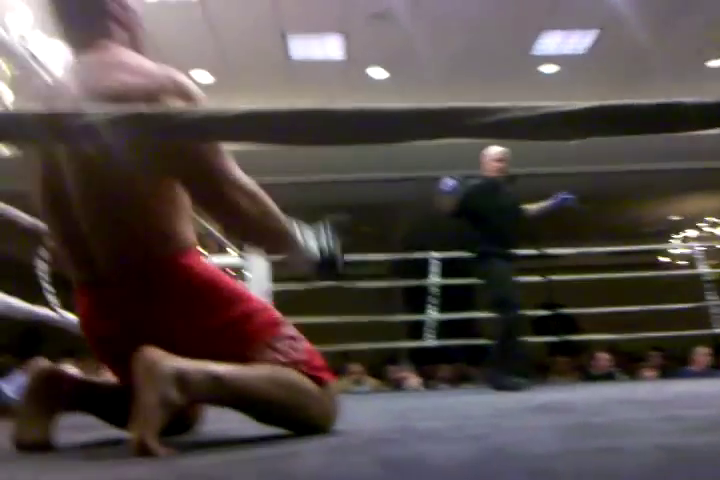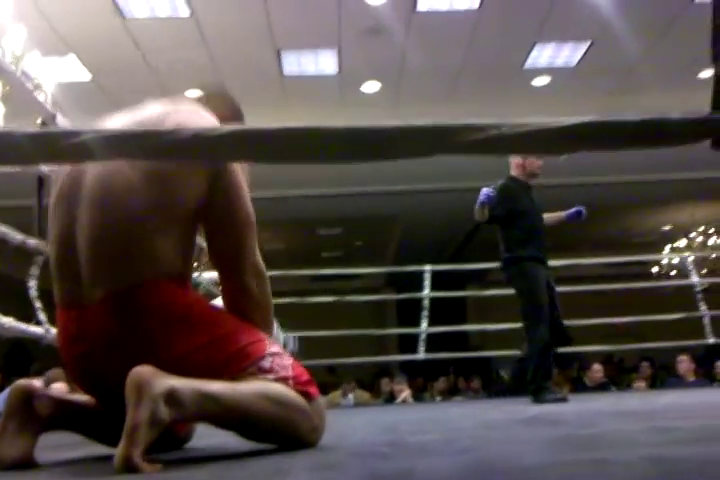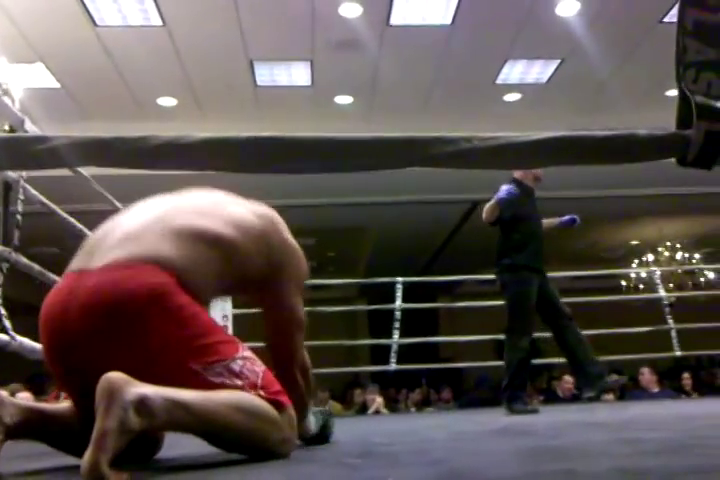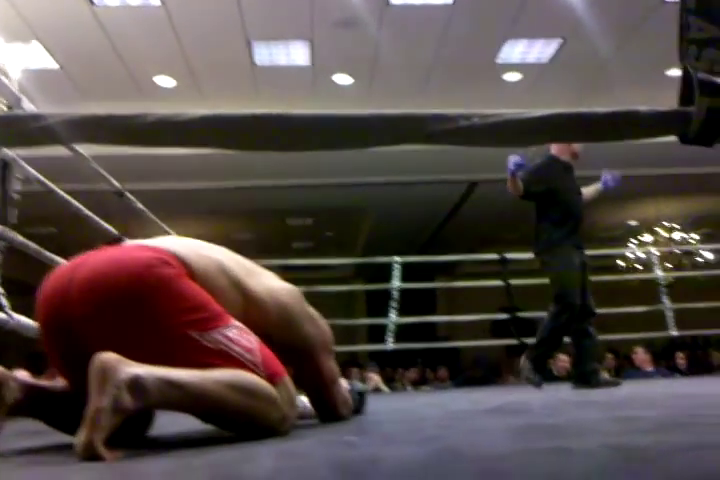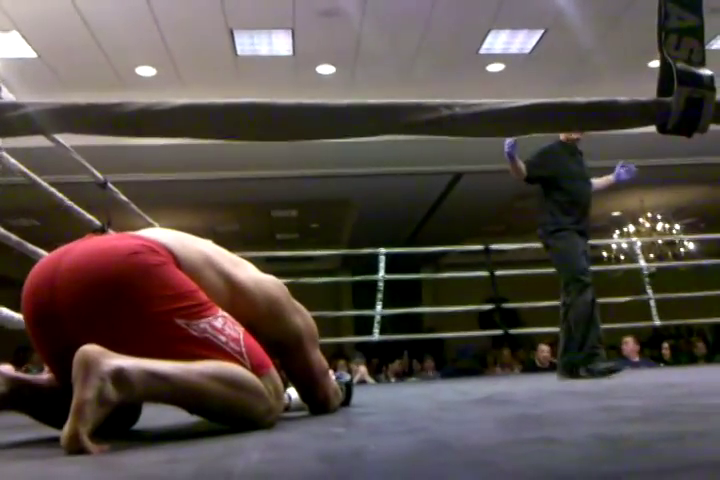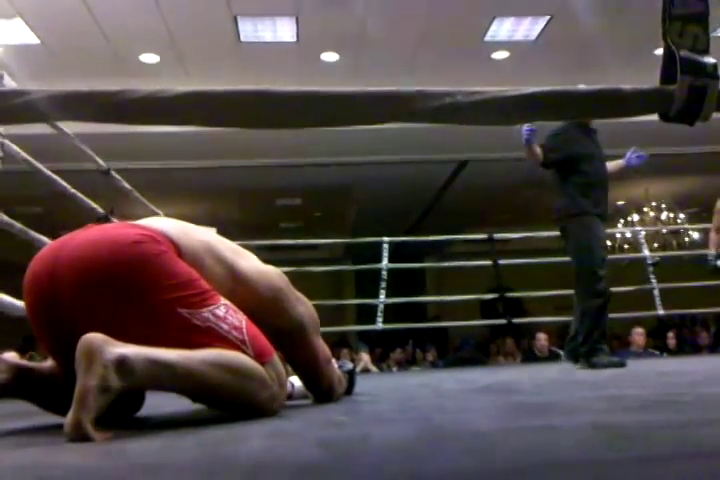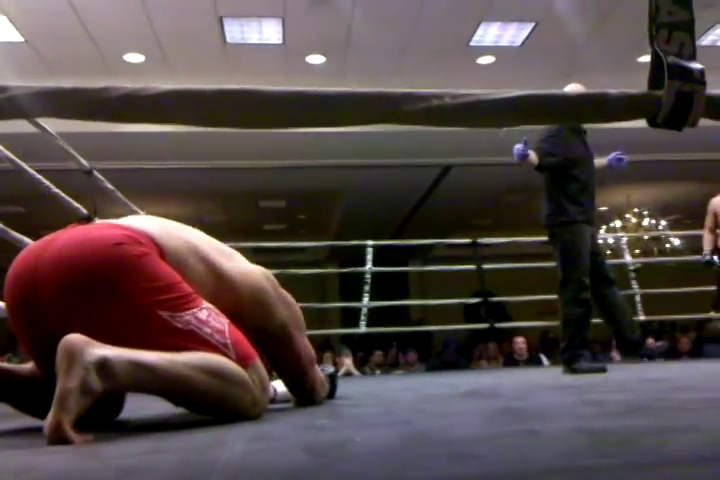
dt=0.4s
person 1, frame 1
left shoulder: (52, 103)
right shoulder: (156, 84)
right elbow: (230, 199)
right wrist: (302, 243)
left hip: (103, 313)
right hip: (173, 290)
left knee: (179, 414)
right knee: (318, 402)
left ankle: (65, 388)
right ankle: (181, 377)
person 1, frame 2
right shoulder: (206, 133)
right elbow: (244, 269)
right wrist: (264, 347)
left hip: (77, 338)
right hip: (150, 313)
left knee: (170, 430)
right knee: (307, 415)
left ankle: (47, 407)
right ankle: (171, 394)
person 1, frame 3
right shoulder: (278, 242)
right elbow: (291, 360)
right wrist: (304, 423)
left knee: (135, 438)
right knee: (279, 429)
right ankle: (140, 401)
person 1, frame 4
right shoulder: (299, 318)
right elbow: (334, 409)
right wrist: (348, 398)
right hip: (138, 281)
left knee: (124, 415)
right knee: (279, 406)
right ankle: (132, 381)
person 1, frame 5
right shoulder: (279, 306)
right elbow: (322, 400)
right wrist: (335, 390)
right hip: (125, 272)
left knee: (113, 410)
right knee: (264, 401)
right ankle: (112, 373)
person 1, frame 6
right shoulder: (280, 297)
right elbow: (327, 388)
left wrist: (286, 383)
right wrist: (340, 378)
right hip: (127, 261)
left knee: (117, 398)
right knee: (267, 389)
right ankle: (116, 361)
person 1, frame 7
right shoulder: (265, 295)
right elbow: (310, 391)
left wrist: (272, 389)
right wrist: (323, 383)
right hip: (108, 262)
left knee: (98, 402)
right knee: (249, 394)
right ankle: (98, 363)
person 2, frame 1
left shoulder: (505, 191)
right shoulder: (476, 189)
left elbow: (520, 212)
right elbow: (451, 210)
left wrist: (552, 203)
right wrist: (448, 193)
left hip: (505, 258)
right hip: (490, 258)
left knee: (507, 313)
right knee: (510, 310)
left ankle: (498, 372)
right ankle: (504, 370)
person 2, frame 2
left shoulder: (525, 192)
right shoulder: (506, 190)
right elbow: (482, 216)
left wrist: (566, 215)
right wrist: (482, 202)
left hip: (536, 264)
right hip: (522, 265)
left knee: (555, 327)
right knee: (538, 325)
right ankle: (540, 388)
person 2, frame 3
left shoulder: (526, 194)
right shoulder: (512, 194)
right elbow: (488, 217)
left wrist: (559, 222)
right wrist: (497, 199)
left hip: (533, 273)
right hip: (517, 273)
left knee: (563, 323)
right knee: (520, 335)
left ankle: (593, 380)
right ankle: (514, 398)
person 2, frame 4
left shoulder: (565, 171)
right shoulder: (545, 169)
right elbow: (517, 190)
left wrist: (601, 186)
right wrist: (513, 174)
left hip: (573, 248)
right hip: (555, 248)
left knee: (584, 311)
right knee: (568, 305)
left ankle: (587, 373)
right ankle: (533, 360)
person 2, frame 5
left shoulder: (577, 156)
right shoulder: (551, 153)
right elbow: (522, 173)
left wrist: (614, 177)
right wrist: (512, 157)
left hip: (578, 233)
right hip: (560, 232)
left knee: (575, 295)
right knee: (582, 289)
left ankle: (570, 362)
right ankle: (589, 358)
person 2, frame 6
left shoulder: (589, 135)
right shoulder: (565, 133)
right elbow: (539, 157)
left wrist: (624, 162)
right wrist: (529, 143)
left hip: (593, 217)
right hip: (578, 217)
left knee: (592, 284)
right knee: (593, 284)
left ankle: (577, 347)
right ankle: (592, 351)
person 2, frame 7
left shoulder: (577, 136)
right shoulder: (556, 135)
right elbow: (537, 157)
left wrist: (606, 162)
right wrist: (524, 155)
left hip: (583, 222)
right hip: (567, 223)
left knee: (603, 283)
right knee: (577, 291)
left ankle: (630, 344)
right ankle: (574, 357)
